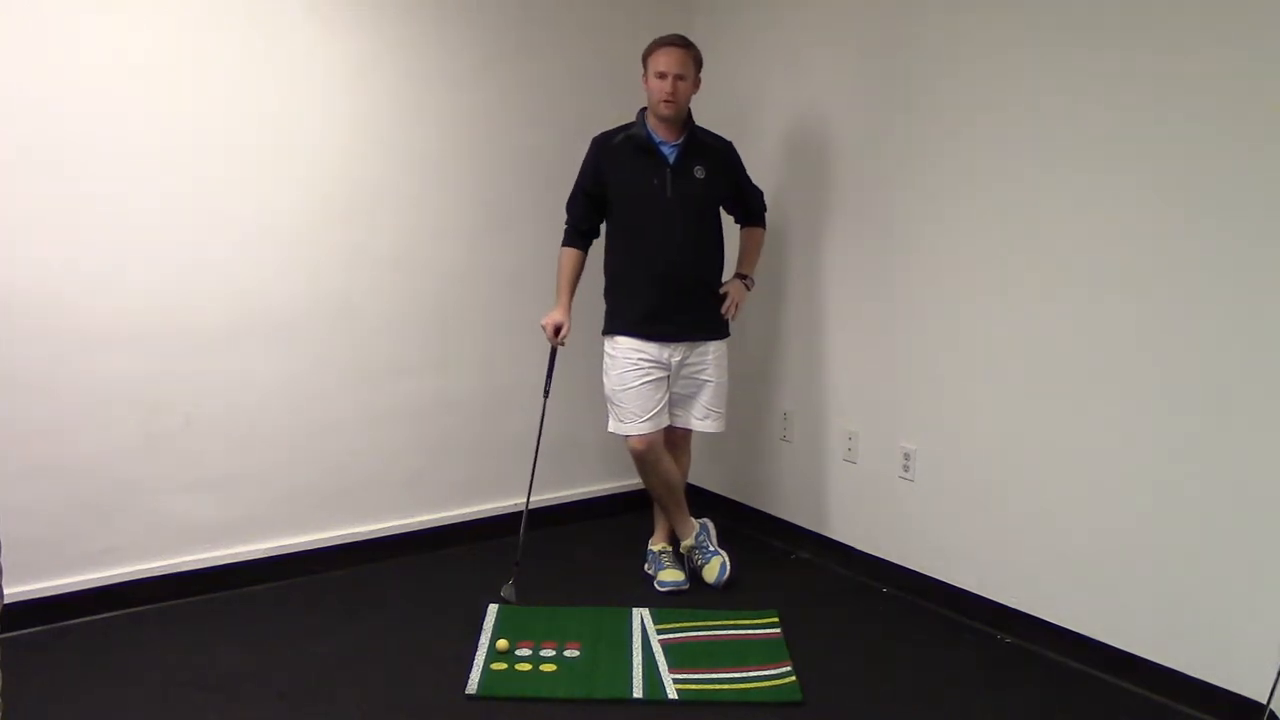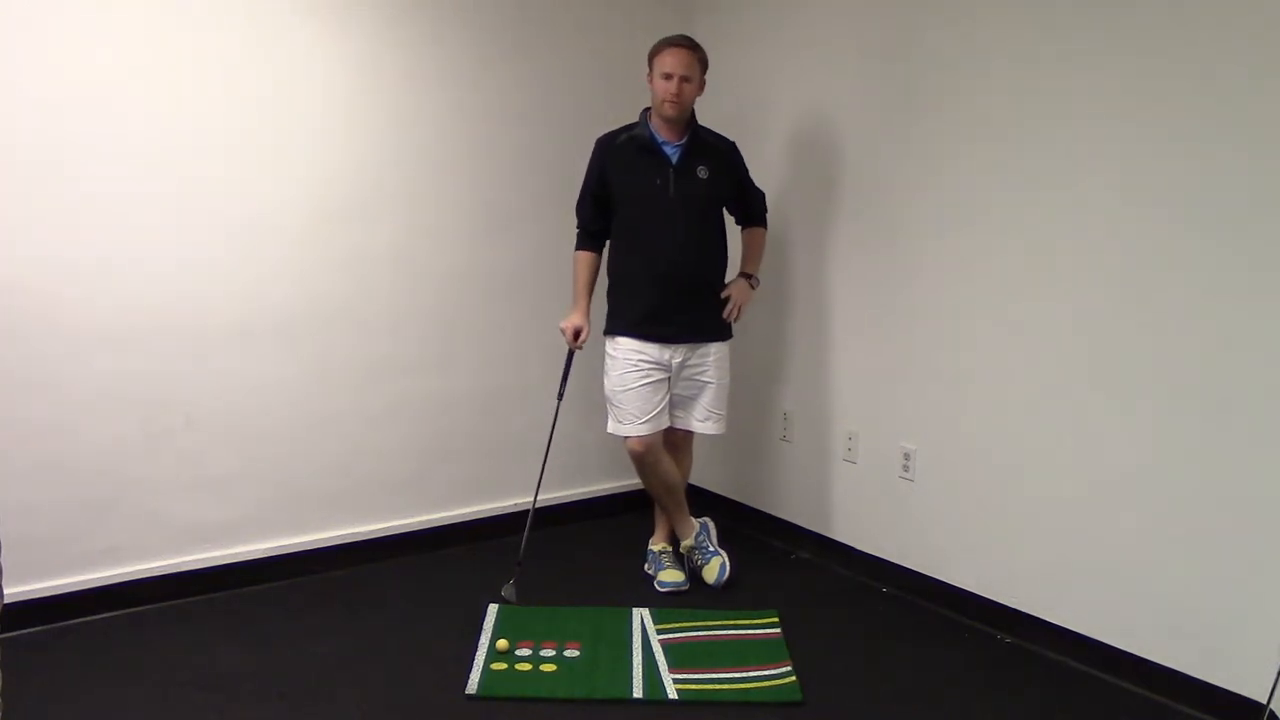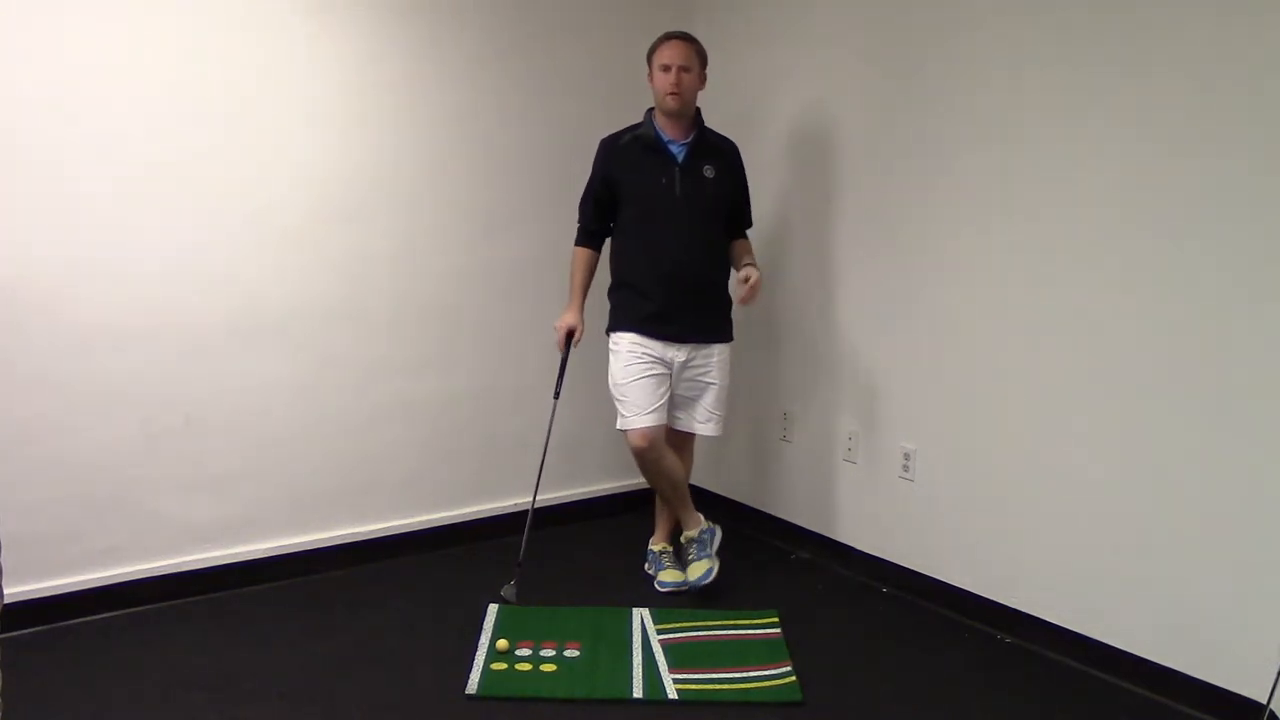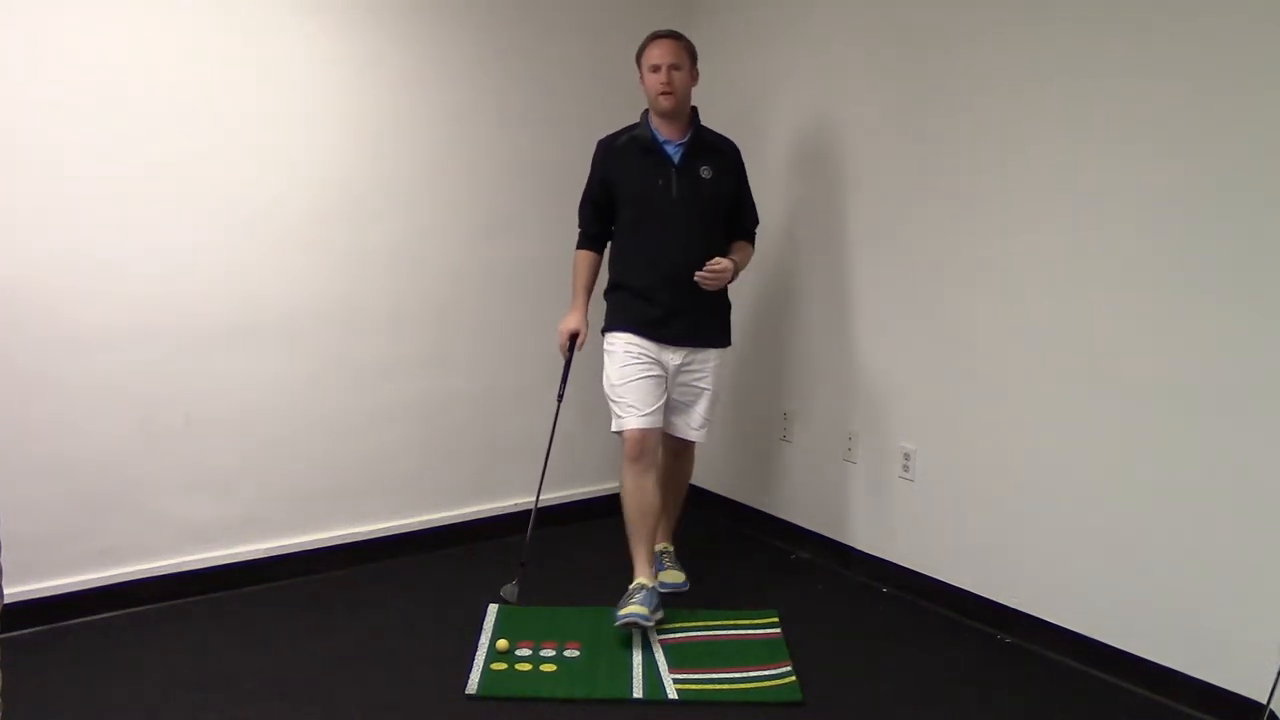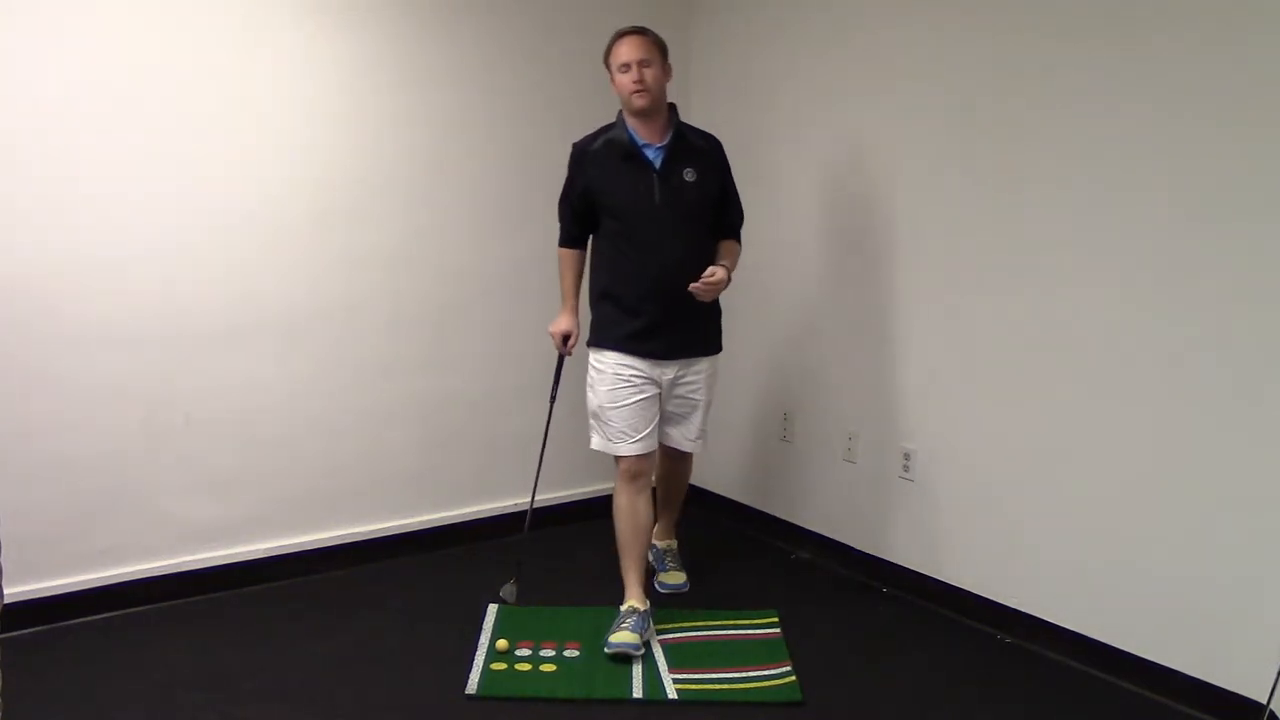
dt=0.4s
person 1, frame 1
left shoulder: (717, 153)
right shoulder: (609, 149)
left elbow: (753, 215)
right elbow: (579, 229)
left wrist: (743, 278)
right wrist: (562, 304)
left hip: (702, 330)
right hip: (632, 331)
left knee: (678, 439)
right knee: (643, 442)
left ankle: (662, 542)
right ankle: (690, 531)
person 1, frame 2
left shoulder: (720, 154)
right shoulder: (612, 150)
left elbow: (754, 216)
right elbow: (590, 233)
left wrist: (747, 278)
right wrist: (579, 308)
left hip: (704, 332)
right hip: (634, 332)
left knee: (679, 439)
right knee: (642, 444)
left ankle: (662, 543)
right ankle: (689, 531)
person 1, frame 3
left shoulder: (724, 155)
right shoulder: (618, 150)
left elbow: (736, 231)
right elbow: (591, 232)
left wrist: (748, 267)
right wrist: (574, 305)
left hip: (707, 331)
right hip: (637, 327)
left knee: (680, 439)
right knee: (645, 440)
left ankle: (662, 543)
right ankle: (694, 526)
person 1, frame 4
left shoulder: (723, 154)
right shoulder: (614, 151)
left elbow: (744, 234)
right elbow: (592, 235)
left wrist: (731, 265)
right wrist: (577, 307)
left hip: (702, 333)
right hip: (632, 329)
left knee: (680, 443)
right knee: (638, 444)
left ankle: (663, 546)
right ankle: (642, 580)
person 1, frame 5
left shoulder: (706, 151)
right shoulder: (591, 155)
left elbow: (730, 230)
right elbow: (573, 235)
left wrist: (723, 269)
right wrist: (568, 307)
left hip: (694, 341)
right hip: (620, 344)
left knee: (677, 454)
right knee: (633, 467)
left ankle: (664, 539)
right ankle: (634, 603)
